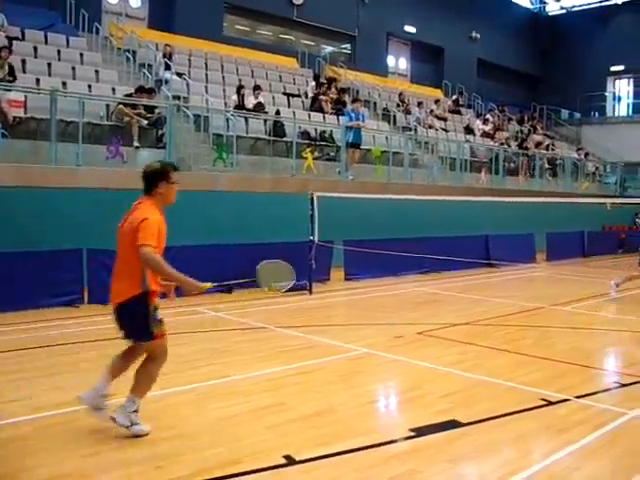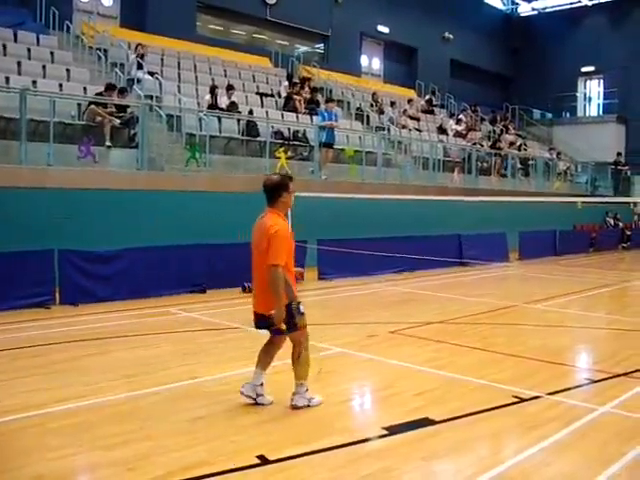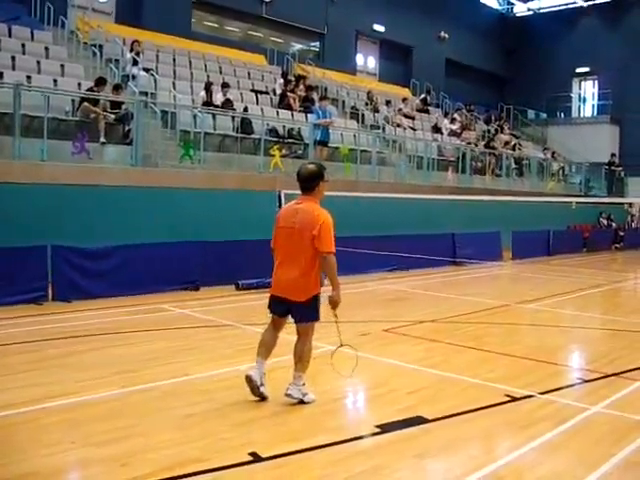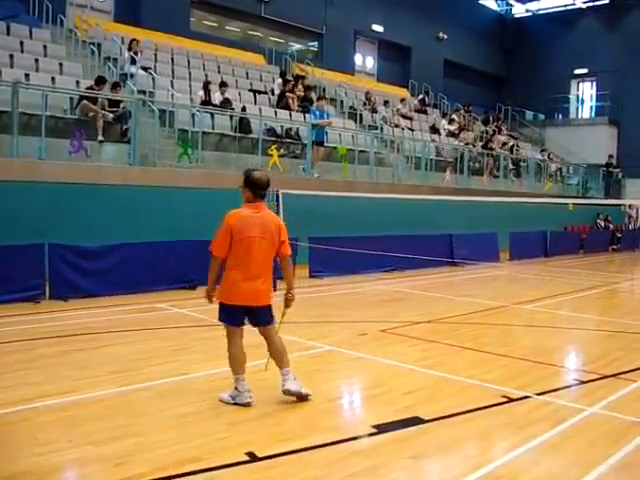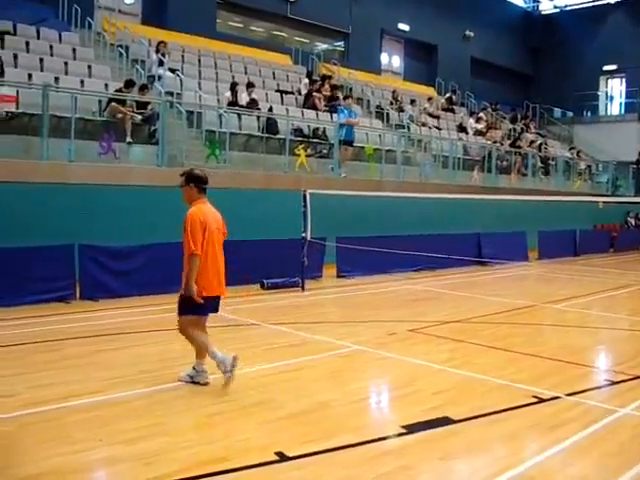
dt=0.7s
person 1, frame 1
left shoulder: (139, 211)
right shoulder: (151, 217)
right elbow: (148, 256)
left wrist: (162, 282)
right wrist: (183, 281)
left hip: (130, 294)
right hip: (137, 297)
left knee: (140, 347)
right knee: (158, 353)
left ankle: (98, 393)
right ankle: (128, 412)
person 1, frame 2
left shoulder: (264, 220)
right shoulder: (279, 227)
right elbow: (275, 269)
left wrist: (290, 271)
right wrist: (279, 306)
left hip: (266, 300)
right hip: (279, 299)
left knee: (277, 339)
right knee: (301, 341)
left ankle: (254, 385)
right ankle: (301, 395)
person 1, frame 3
left shoulder: (284, 211)
right shoulder: (320, 216)
left elbow: (275, 248)
right elbow: (327, 256)
right wrist: (335, 289)
left hip: (280, 283)
right hip: (305, 287)
left knee: (274, 326)
right knee: (304, 335)
left ankle: (257, 371)
right ankle: (297, 386)
person 1, frame 4
left shoulder: (233, 218)
right shoulder: (276, 221)
left elbow: (217, 256)
right elbow: (286, 259)
left wrist: (211, 284)
right wrist: (290, 290)
left hip: (232, 291)
right hip: (261, 293)
left knee: (234, 338)
right knee: (271, 335)
left ankle: (241, 391)
right ankle: (289, 381)
person 1, frame 5
left shoulder: (195, 214)
right shoulder: (214, 213)
left elbow: (195, 252)
left wrist: (191, 283)
left hip: (199, 284)
right hip: (215, 282)
left knee: (187, 326)
right knee: (198, 325)
left ankle: (223, 359)
right ankle: (200, 371)
